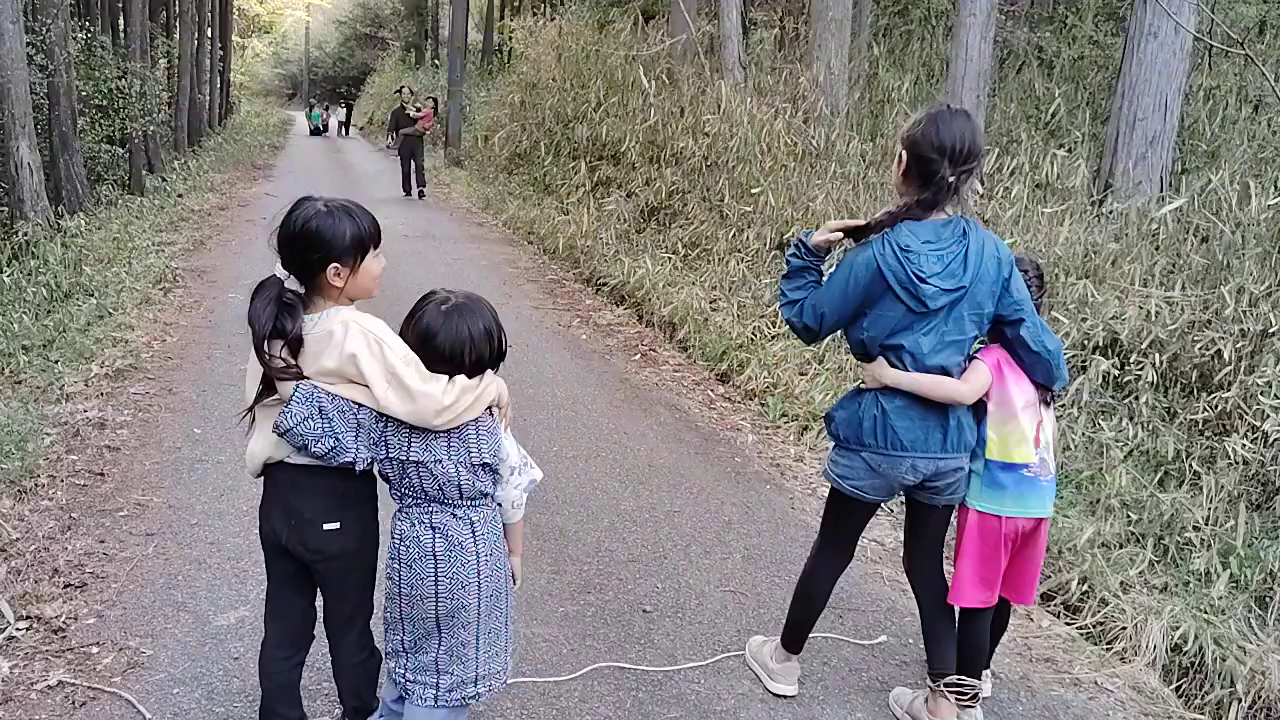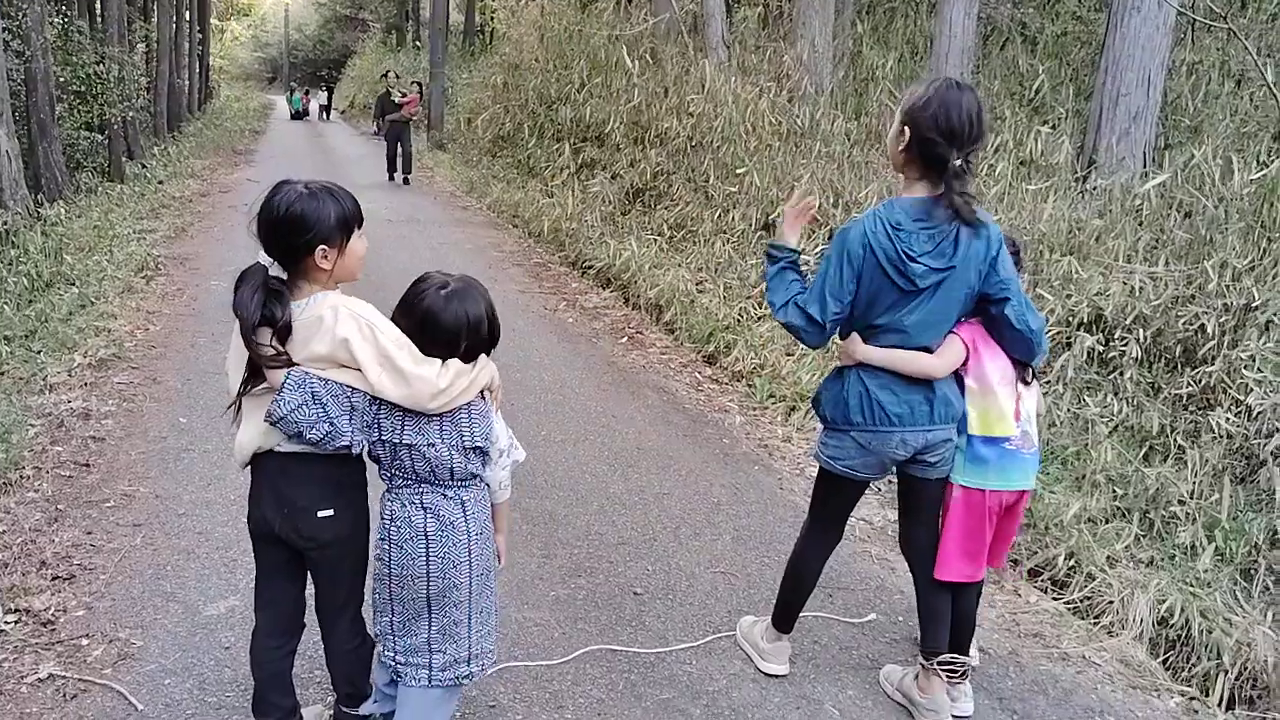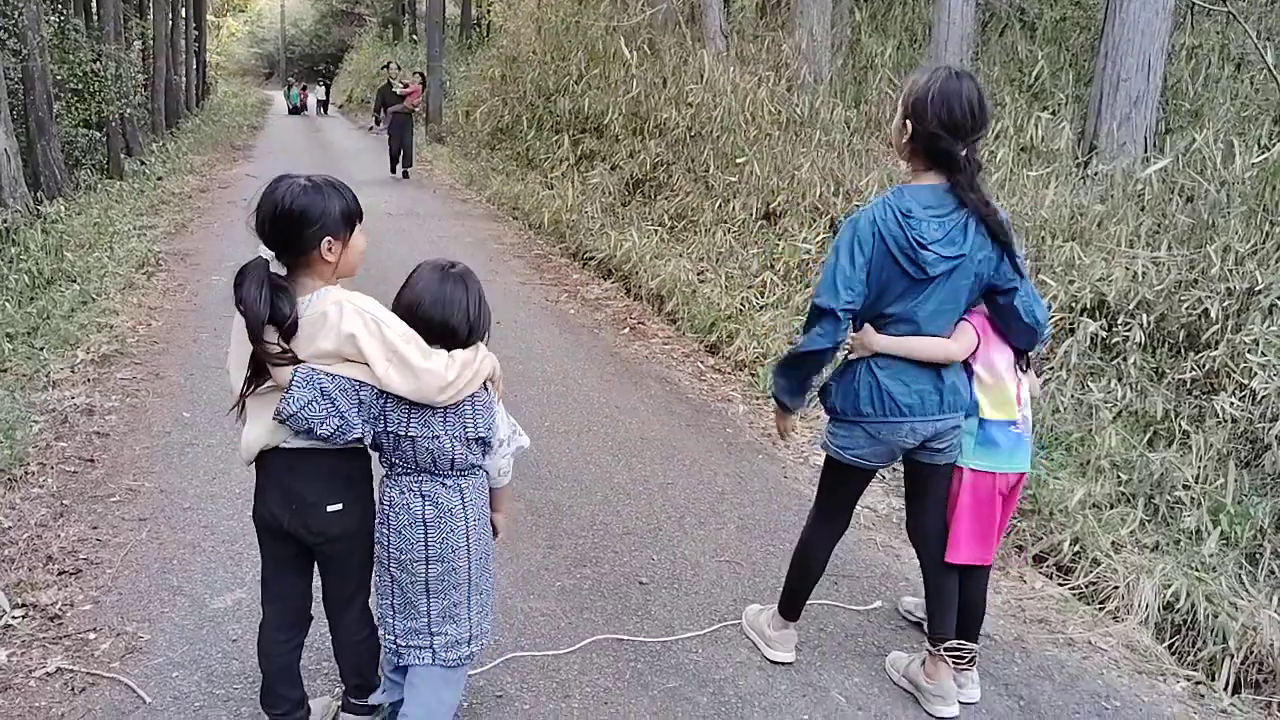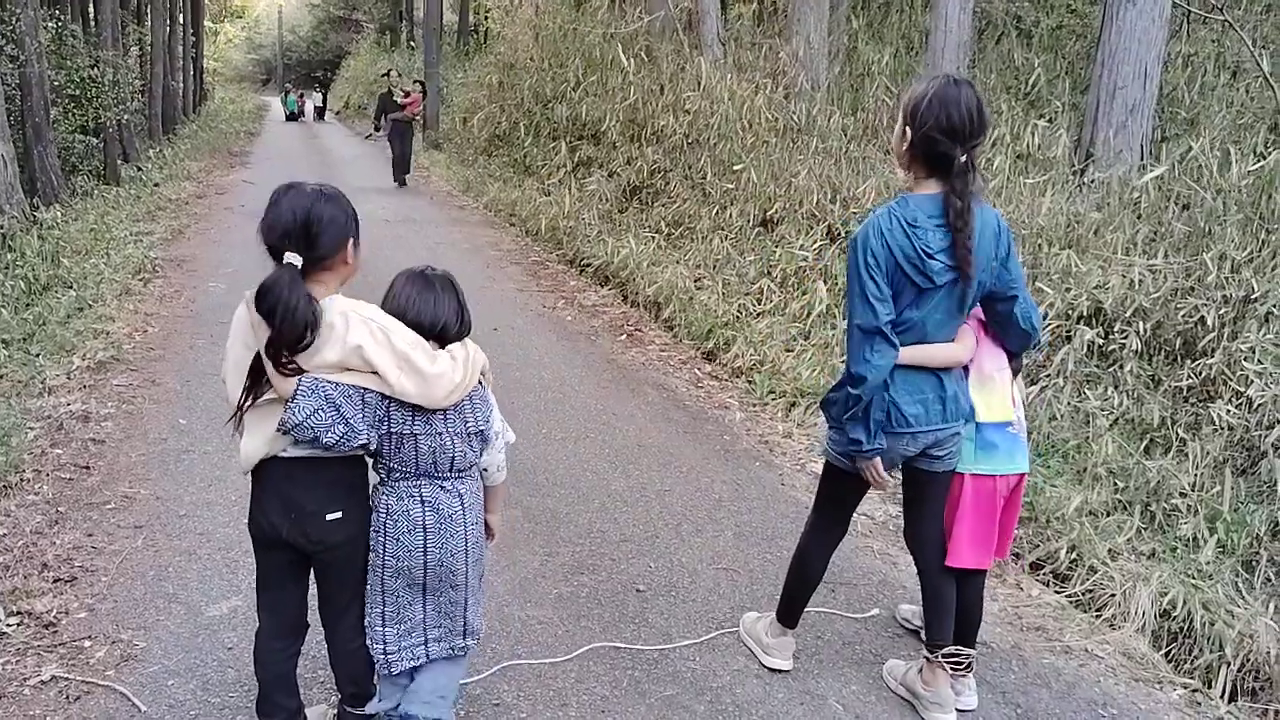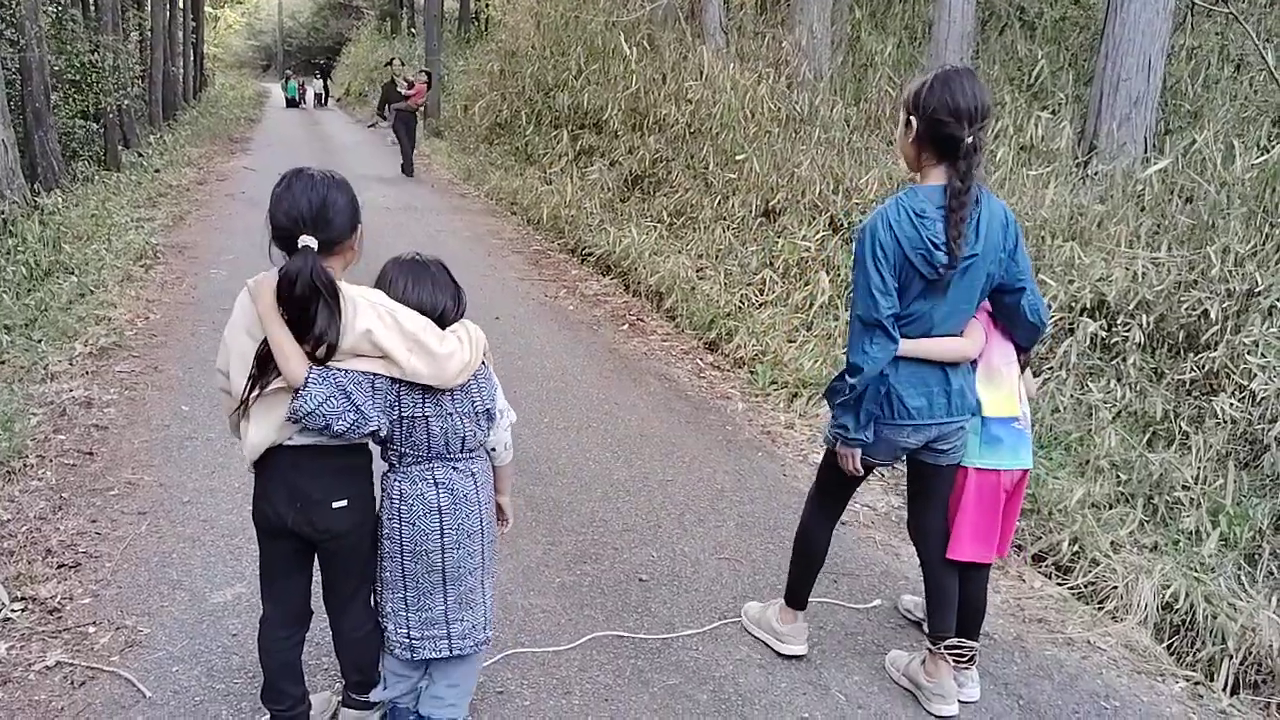
dt=0.2s
person 1, frame 1
left shoulder: (875, 254)
right shoulder: (991, 254)
left elbow: (807, 321)
right elbow: (1031, 340)
left wrist: (810, 248)
right wrist: (1053, 383)
left hip: (878, 437)
right hip: (949, 442)
left knee: (831, 552)
right knee: (926, 563)
left ankle: (785, 659)
person 1, frame 2
left shoulder: (864, 233)
right shoulder: (980, 231)
left elbow: (813, 325)
right elbow: (1016, 321)
left wrist: (785, 247)
right wrist: (1030, 358)
left hip: (866, 414)
right hip: (936, 417)
left knee: (822, 530)
right knee: (923, 542)
left ankle: (775, 638)
person 1, frame 3
left shoulder: (873, 222)
right shoulder: (985, 219)
left elbow: (830, 321)
right elbow: (1019, 310)
left wrist: (789, 389)
right wrist: (1024, 350)
left hip: (877, 403)
right hip: (944, 405)
left knee: (828, 518)
right knee: (931, 529)
left ankle: (782, 625)
person 1, frame 4
left shoulder: (880, 231)
right shoulder: (989, 227)
left elbow: (870, 346)
right elbow: (1016, 317)
left wrist: (863, 439)
right wrist: (1010, 354)
left hip: (886, 414)
right hip: (945, 413)
left knee: (827, 525)
right knee: (929, 538)
left ankle: (779, 633)
person 1, frame 5
left shoulder: (887, 223)
right shoulder: (996, 218)
left elbow: (872, 337)
right elbow: (1024, 309)
left wrist: (849, 425)
right wrist: (1020, 347)
left hip: (890, 404)
right hip: (951, 406)
left knee: (824, 506)
right knee: (932, 527)
left ankle: (789, 618)
person 2, frame 1
left shoulder: (275, 322)
right shoulder: (359, 338)
left elbow: (264, 400)
right elbow: (431, 403)
right wrist: (492, 389)
left hip: (279, 498)
right hip: (339, 504)
left knee: (284, 626)
right knee: (348, 628)
person 2, frame 2
left shoulder: (258, 310)
right shoulder: (349, 322)
left elbow: (245, 387)
right elbow: (426, 386)
right wrist: (483, 372)
left hip: (268, 485)
right hip: (331, 491)
left knee: (274, 616)
right knee: (341, 614)
person 2, frame 3
left shoulder: (256, 303)
right shoulder: (354, 317)
left elbow: (246, 382)
right elbow: (434, 378)
right wrist: (483, 360)
left hip: (273, 481)
right hip: (337, 485)
left knee: (281, 609)
right knee: (349, 606)
person 2, frame 4
left shoulder: (253, 311)
right shoulder: (357, 326)
left elbow: (238, 390)
right elbow: (437, 383)
right wrist: (472, 356)
left hip: (269, 490)
right hip: (334, 494)
left knee: (277, 618)
right knee: (345, 615)
person 2, frame 5
left shoulder: (254, 299)
right shoulder: (365, 312)
left elbow: (231, 382)
right elbow: (448, 361)
right wrist: (472, 335)
left hip: (273, 479)
right hip: (339, 482)
left knee: (281, 606)
right knee: (351, 601)
person 3, frame 1
left shoulder: (386, 418)
right shoulder: (488, 431)
left elbow: (301, 405)
right elbow: (511, 502)
right wrist: (514, 553)
left hip: (413, 554)
right hip: (472, 559)
left knee: (409, 645)
right knee: (452, 661)
person 3, frame 2
left shoulder: (375, 399)
right shoulder: (477, 412)
left elbow: (290, 389)
right elbow: (497, 481)
right wrist: (500, 532)
left hip: (401, 534)
right hip: (462, 538)
left knee: (400, 627)
right knee: (445, 642)
person 3, frame 3
left shoulder: (377, 388)
right shoulder: (478, 398)
left elbow: (295, 382)
right elbow: (499, 466)
right wrist: (499, 511)
left hip: (400, 522)
right hip: (461, 525)
left knee: (403, 616)
right knee: (449, 634)
person 3, frame 4
left shoulder: (374, 396)
right shoulder: (473, 395)
left elbow: (297, 392)
right elbow: (492, 464)
right wrist: (491, 511)
left hip: (395, 528)
right hip: (457, 526)
left knee: (397, 621)
right knee: (452, 624)
person 3, frame 5
left shoulder: (381, 381)
right shoulder: (477, 375)
left elbow: (304, 380)
right elbow: (499, 444)
left wrist: (268, 308)
right wrist: (502, 495)
left hip: (407, 512)
right hip: (469, 511)
left knee: (405, 607)
right knee: (463, 610)
person 4, frame 1
left shoulder: (993, 358)
left elbow: (961, 393)
left wrist: (890, 377)
left hip: (994, 498)
right hip: (1036, 498)
left knee: (976, 599)
right knee: (999, 593)
right ankle: (978, 670)
person 4, frame 2
left shoulder: (968, 335)
left elbow: (935, 367)
right elbow: (1033, 406)
left wrist: (867, 354)
left hip: (978, 472)
right hip: (1019, 473)
left knee: (959, 572)
right knee: (972, 563)
right ankle: (960, 639)
person 4, frame 3
left shoulder: (976, 319)
left elbow: (953, 350)
right elbow: (1031, 387)
left wrist: (881, 343)
left hip: (982, 453)
right hip: (1014, 452)
left knee: (970, 557)
right knee: (972, 552)
left ankle: (963, 668)
person 4, frame 4
left shoulder: (970, 322)
left elbow: (957, 353)
right elbow: (1019, 391)
left wrist: (891, 355)
left hip: (980, 458)
right hip: (1011, 456)
left knee: (970, 561)
right knee: (968, 553)
left ankle: (960, 674)
person 4, frame 5
left shoulder: (979, 319)
left elbow: (965, 348)
right elbow: (1030, 387)
left wrist: (896, 346)
left hip: (984, 452)
right hip: (1014, 449)
left knee: (972, 553)
right knee: (973, 546)
left ankle: (963, 667)
